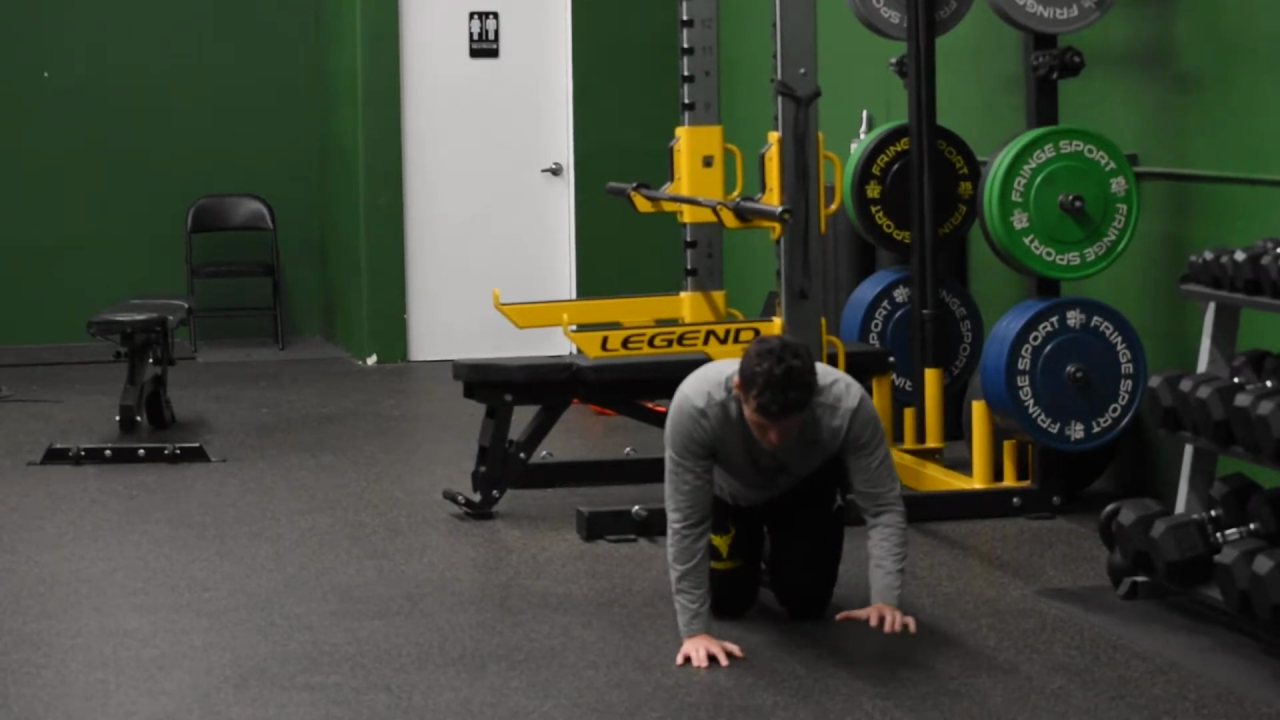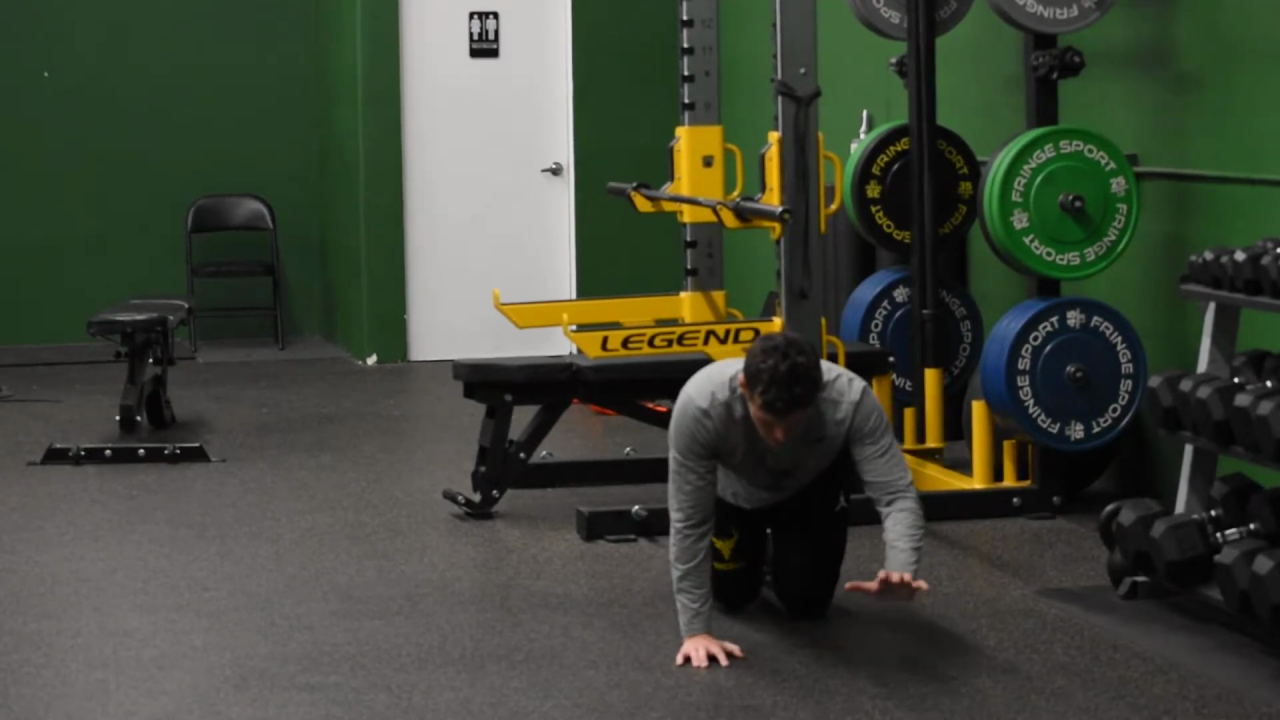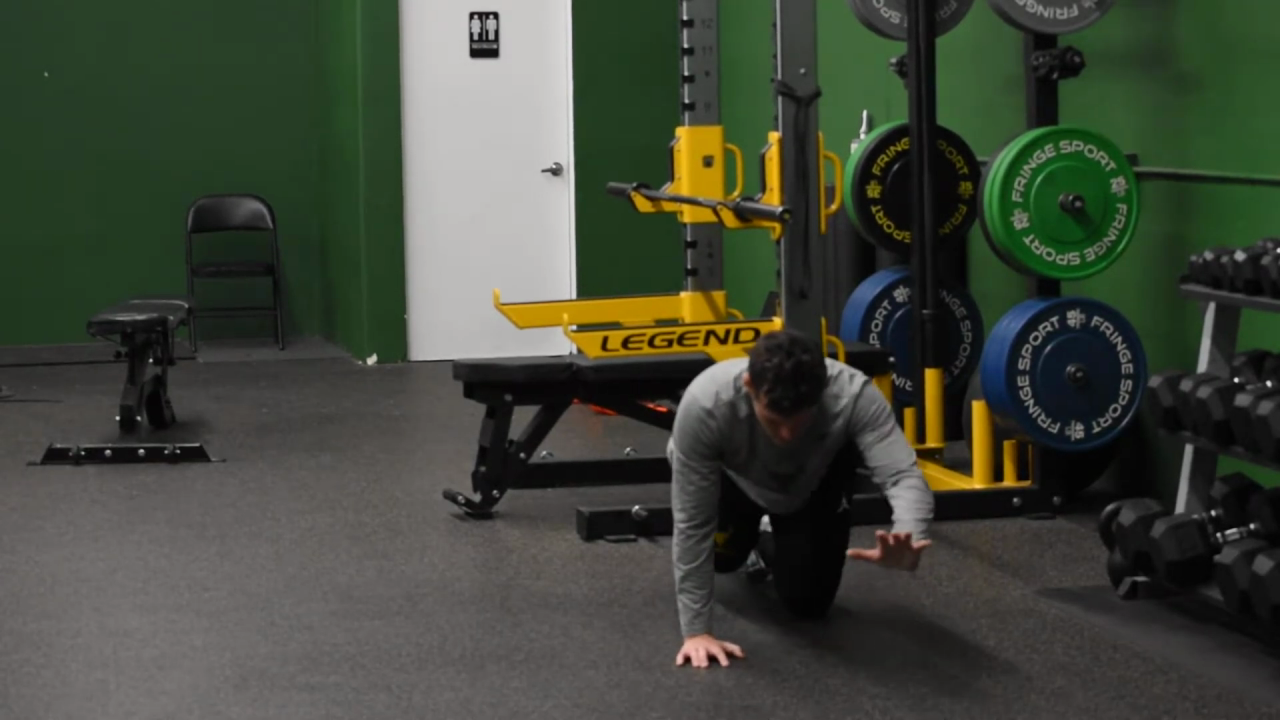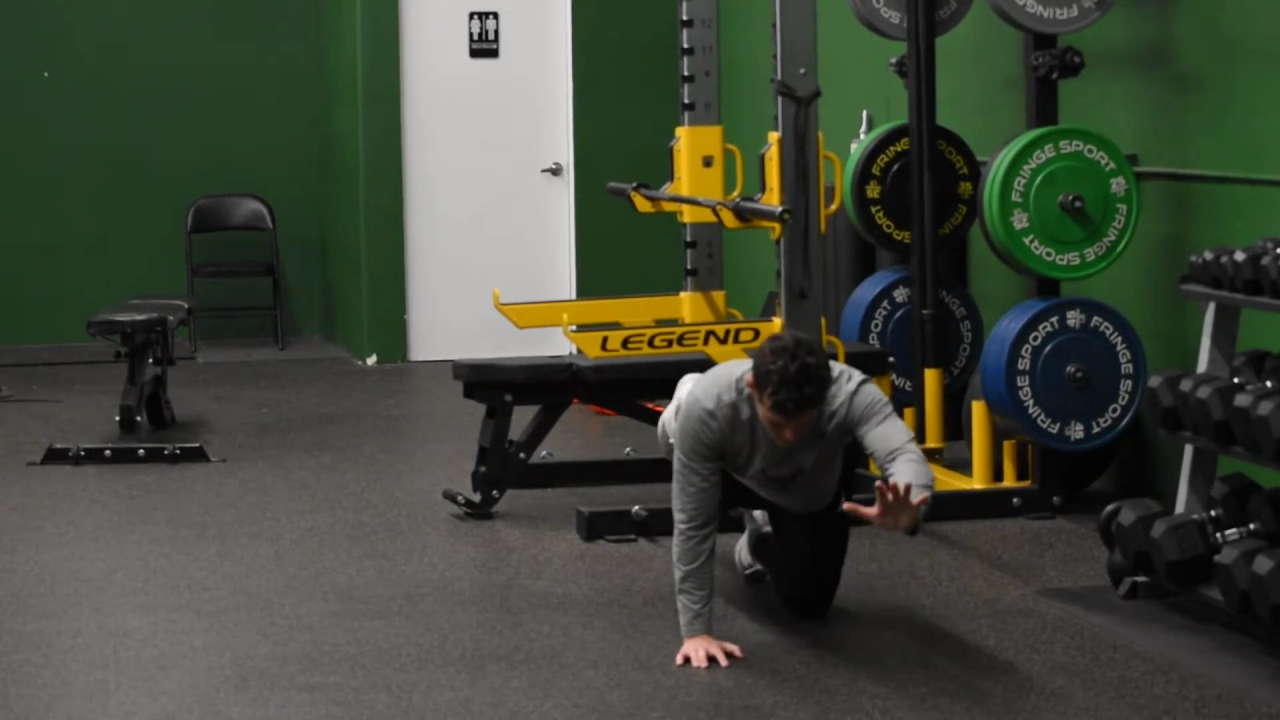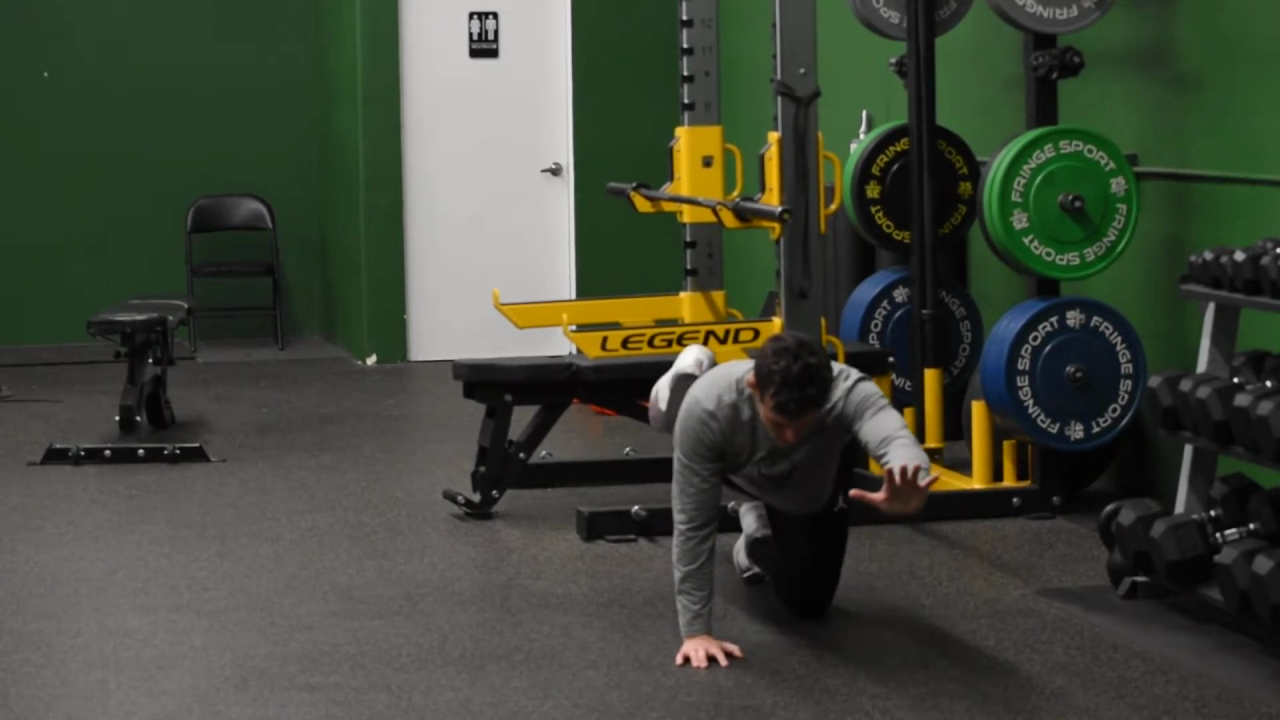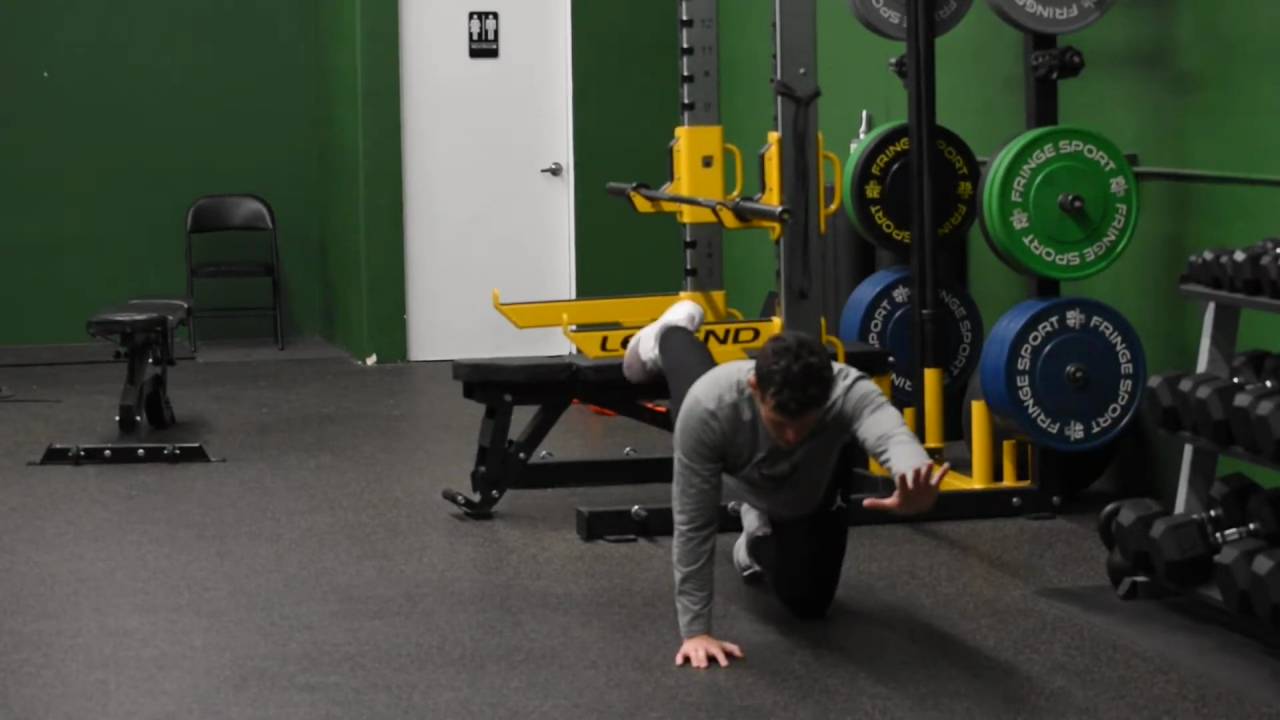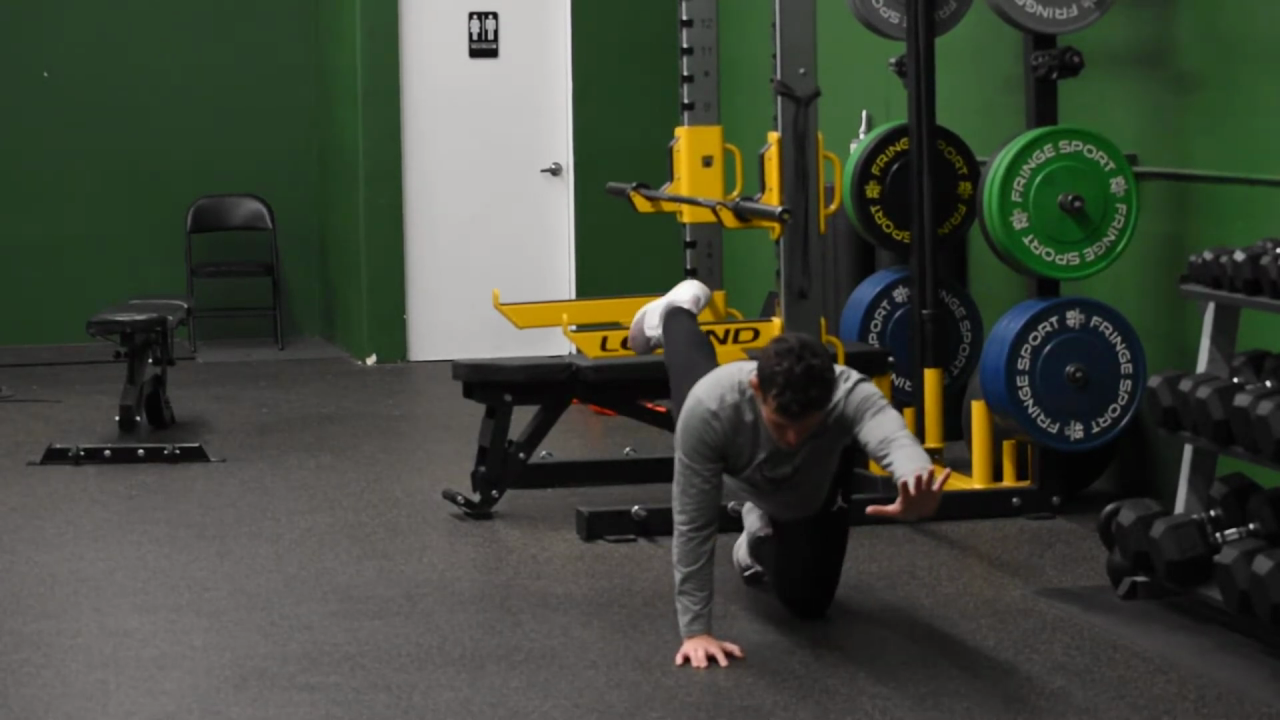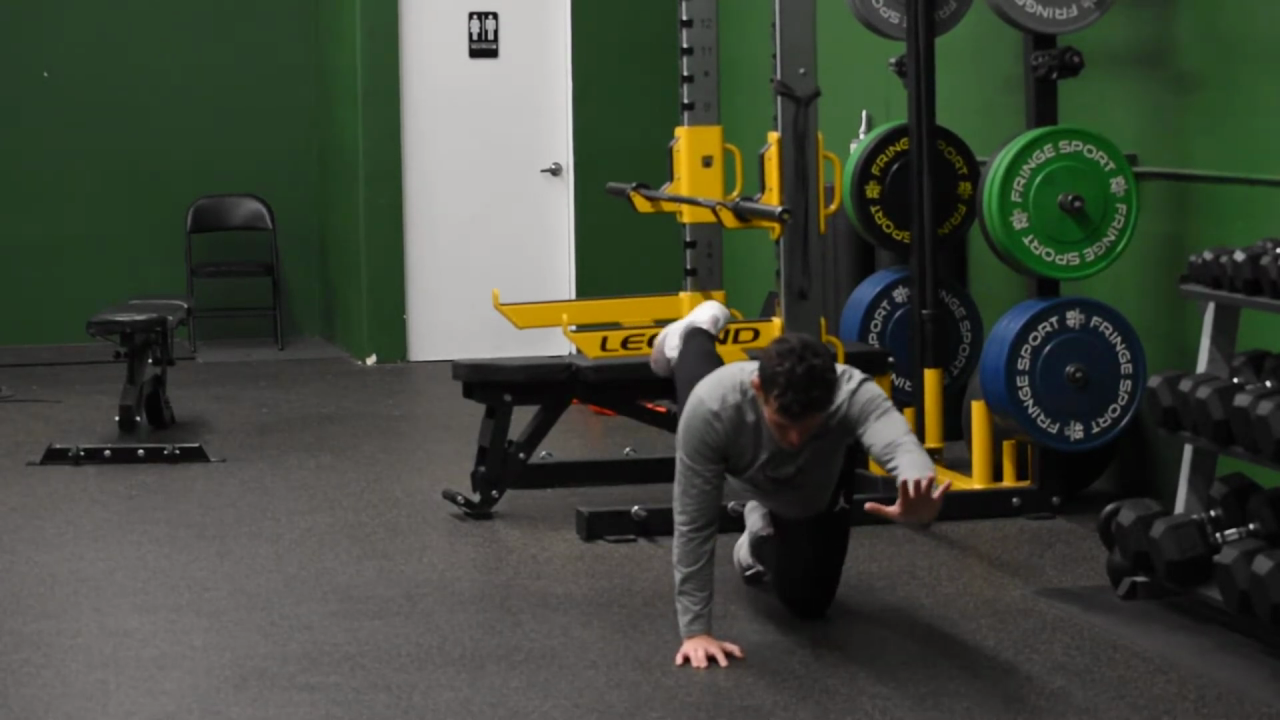
dt=0.2s
person 1, frame 1
left shoulder: (847, 405)
right shoulder: (696, 405)
left elbow: (884, 505)
right elbow: (685, 521)
left wrist: (885, 596)
right wrist: (694, 630)
left hip: (809, 485)
right hip: (727, 486)
left knee: (805, 603)
right knee: (728, 603)
left ankle: (776, 551)
person 1, frame 2
left shoulder: (852, 401)
right shoulder: (701, 405)
left elbow: (897, 492)
right elbow: (688, 520)
left wrist: (900, 567)
right wrist: (695, 629)
right hip: (733, 485)
left knee: (806, 603)
right knee: (732, 596)
left ankle: (773, 546)
person 1, frame 3
left shoulder: (854, 397)
right shoulder: (706, 405)
left elbow: (906, 475)
right elbow: (692, 520)
left wrist: (906, 544)
right wrist: (696, 630)
left hip: (817, 485)
right hip: (738, 480)
left knee: (808, 602)
right knee: (725, 557)
left ankle: (769, 541)
person 1, frame 4
left shoulder: (853, 395)
right shoulder: (708, 406)
left elbow: (905, 455)
right elbow: (693, 522)
left wrist: (906, 512)
right wrist: (695, 630)
right hip: (739, 475)
left knee: (807, 604)
left ankle: (762, 540)
person 1, frame 5
left shoulder: (851, 395)
right shoulder: (708, 405)
left elbow: (895, 441)
right elbow: (692, 522)
left wrist: (909, 492)
right wrist: (695, 630)
right hip: (742, 470)
left knee: (808, 603)
left ankle: (761, 534)
right ankle: (684, 381)
person 1, frame 6
left shoulder: (851, 394)
right shoulder: (710, 406)
left elbow: (895, 439)
right elbow: (693, 524)
left wrist: (916, 488)
right wrist: (695, 630)
right hip: (743, 472)
left knee: (807, 603)
left ankle: (760, 536)
right ankle: (671, 333)
person 1, frame 7
left shoulder: (851, 395)
right shoulder: (710, 408)
left elbow: (896, 443)
right elbow: (693, 524)
left wrist: (916, 492)
right wrist: (694, 630)
right hip: (742, 472)
left knee: (807, 603)
left ankle: (761, 540)
right ankle: (675, 314)
person 1, frame 8
left shoulder: (853, 394)
right shoulder: (712, 407)
left elbow: (902, 447)
right elbow: (695, 523)
left wrist: (917, 501)
right wrist: (696, 630)
right hip: (743, 471)
left knee: (806, 602)
left ankle: (762, 539)
right ankle: (698, 333)
